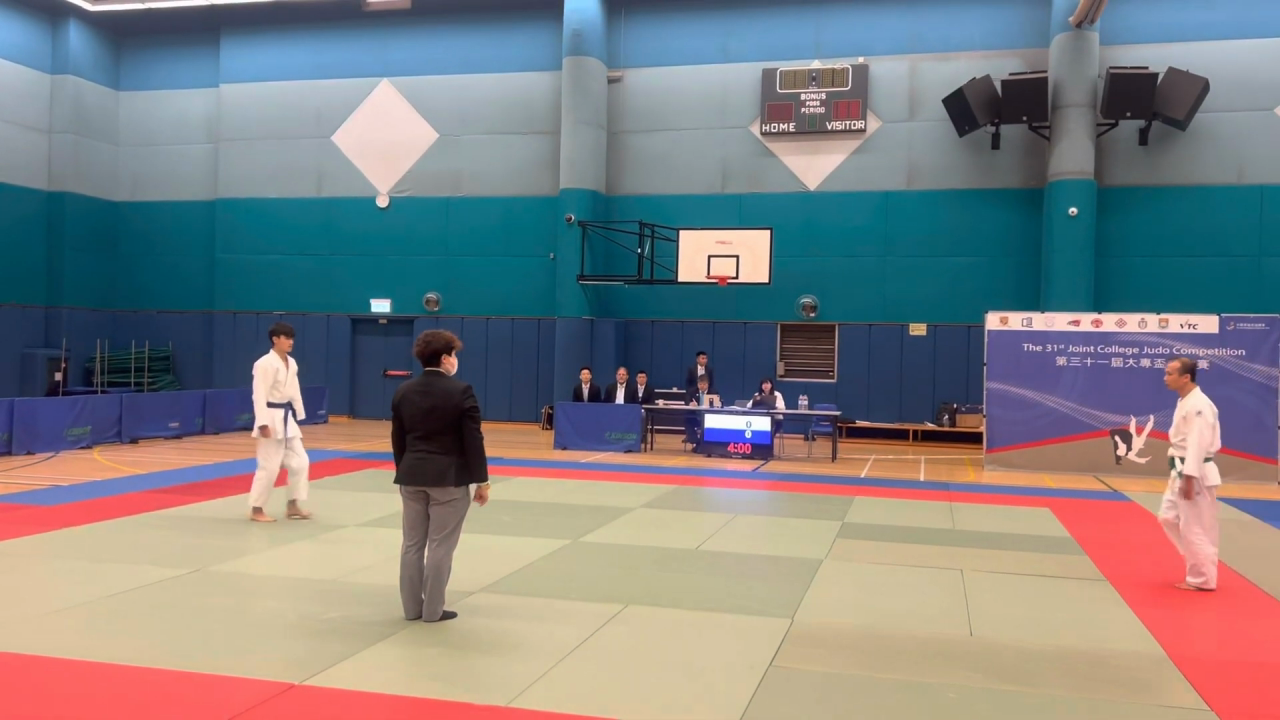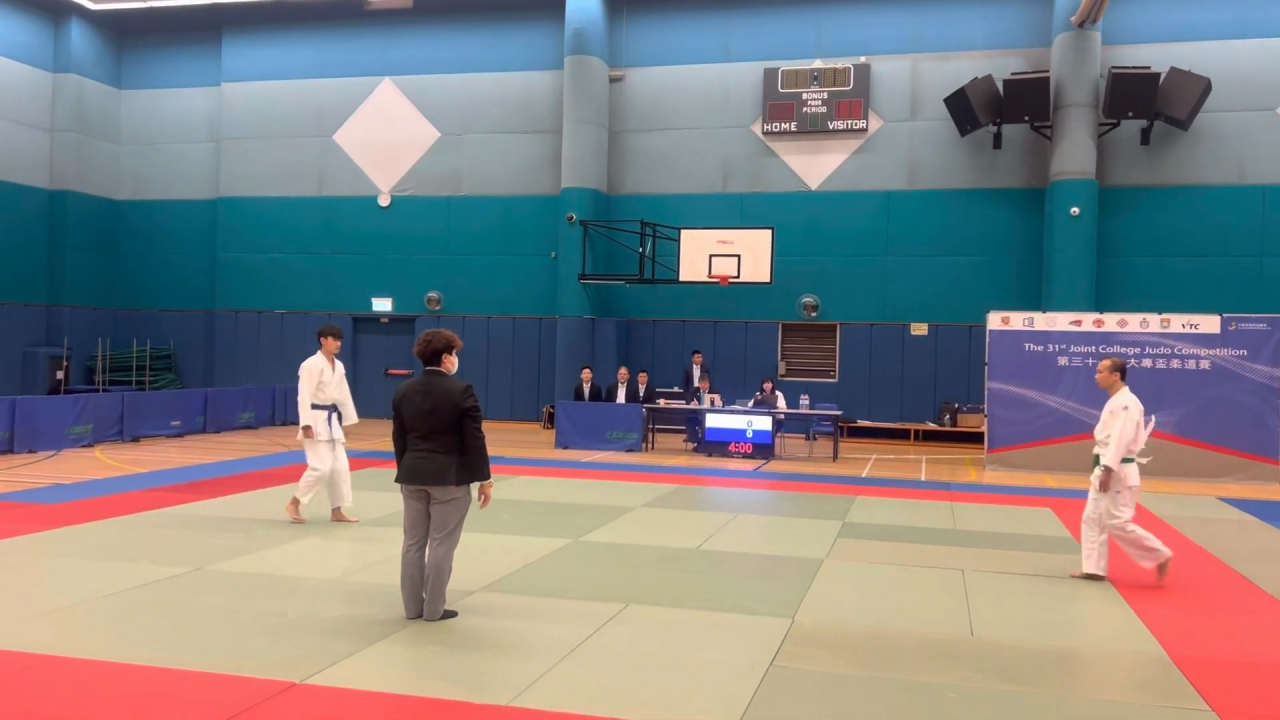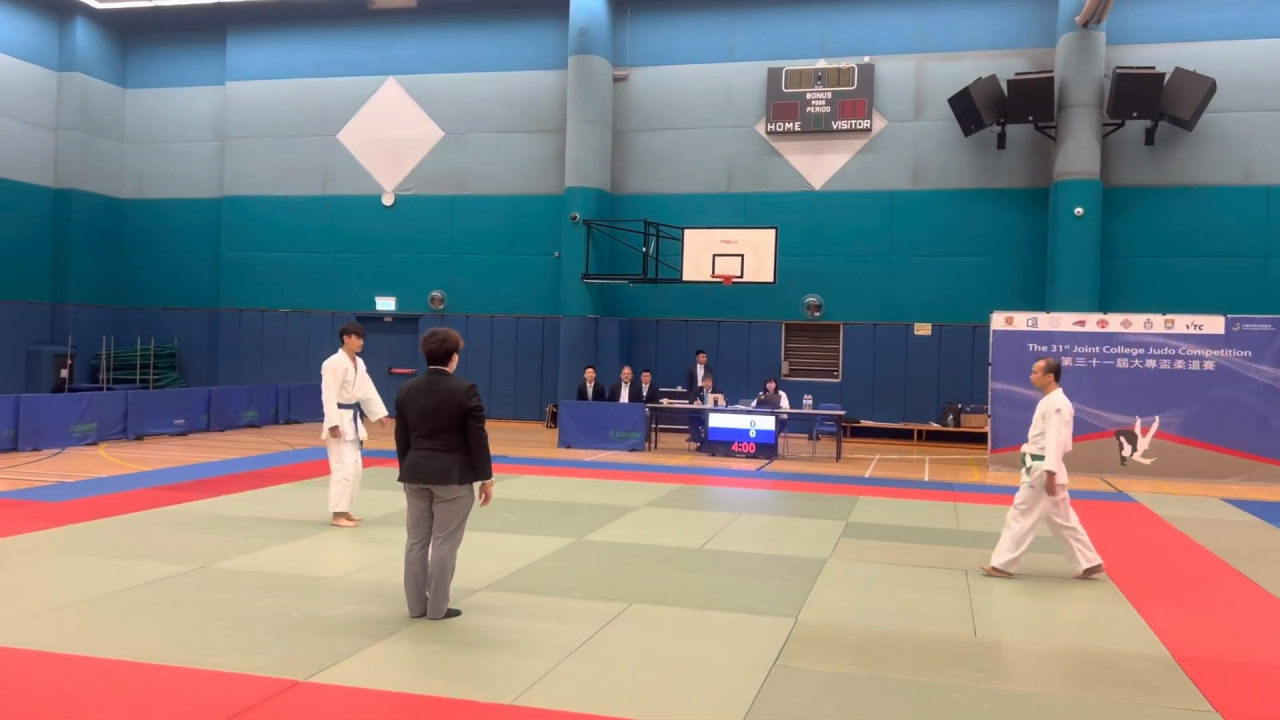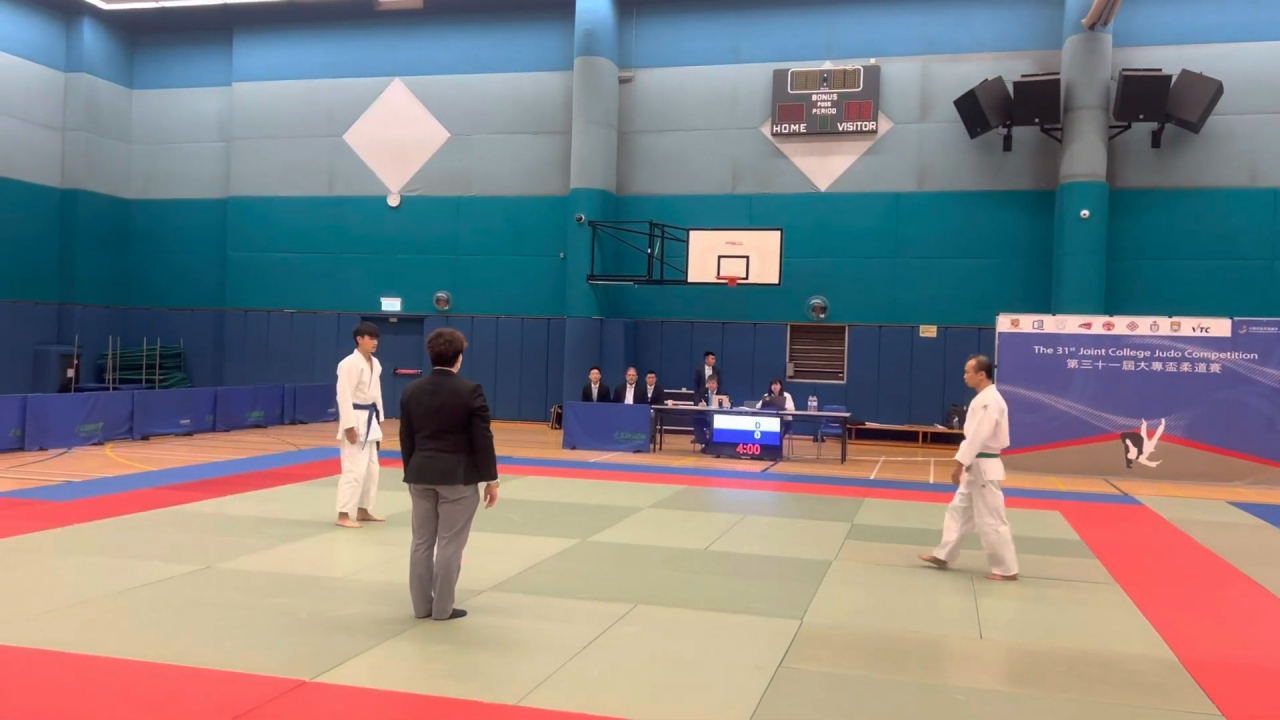
dt=0.4s
person 1, frame 1
left shoulder: (403, 391)
right shoulder: (461, 391)
left elbow: (398, 439)
right elbow: (473, 440)
right wrist: (481, 481)
left hip: (412, 476)
right hip: (449, 478)
left knee: (412, 543)
right knee: (440, 545)
left ankle: (412, 607)
right ankle: (433, 609)
person 1, frame 2
left shoulder: (404, 391)
right shoulder: (461, 391)
left elbow: (398, 438)
right elbow: (474, 439)
right wrist: (484, 479)
left hip: (413, 476)
right hip: (450, 478)
left knee: (413, 542)
right knee: (441, 544)
left ankle: (413, 606)
right ankle: (434, 609)
person 1, frame 3
left shoulder: (407, 390)
right shoulder: (465, 390)
left elbow: (401, 437)
right elbow: (477, 438)
right wrist: (485, 478)
left hip: (416, 474)
right hip: (453, 476)
left knee: (416, 541)
right knee: (444, 543)
left ankle: (416, 605)
right ankle: (437, 607)
person 1, frame 4
left shoulder: (412, 390)
right shoulder: (470, 391)
left elbow: (406, 438)
right elbow: (482, 439)
left wrist: (411, 473)
right wrist: (491, 479)
left hip: (421, 475)
right hip: (458, 477)
left knee: (421, 541)
right knee: (450, 543)
left ankle: (422, 605)
right ankle: (443, 608)
person 2, frame 1
left shoulder: (1198, 405)
right shoulder: (1185, 401)
left elbow: (1198, 444)
left wrist: (1190, 478)
left hip: (1197, 473)
right hip: (1185, 471)
left knee: (1195, 528)
right knee: (1170, 518)
left ankle: (1201, 578)
right ankle: (1205, 563)
person 2, frame 2
left shoulder: (1126, 402)
right shoulder: (1115, 401)
left elbow: (1120, 440)
left wrist: (1107, 471)
left hip: (1119, 472)
right hip: (1106, 469)
left knee: (1117, 524)
right knee: (1092, 519)
left ankle: (1159, 556)
right ankle: (1094, 568)
person 2, frame 3
left shoulder: (1055, 403)
right shoulder: (1049, 401)
left elbow: (1055, 441)
left wrist: (1049, 473)
left hip: (1043, 470)
right hip: (1043, 468)
left knee: (1021, 516)
right knee: (1063, 520)
left ankle: (1002, 564)
right ankle: (1090, 562)
person 2, frame 4
left shoulder: (988, 401)
right shoulder: (988, 398)
left elbow: (977, 437)
left wrist: (959, 464)
left hip: (983, 468)
right hip: (979, 465)
left knee: (991, 520)
right knee: (958, 510)
left ankle: (1006, 569)
right ankle: (943, 555)
person 3, frame 1
left shoulder: (291, 363)
right shoulder: (265, 364)
right elbow: (259, 395)
left wrist: (297, 416)
right wrist: (263, 423)
left hip: (287, 418)
right hip: (271, 418)
left knee: (300, 462)
right knee: (269, 466)
left ankle: (293, 505)
right ankle: (257, 509)
person 3, frame 2
left shoulder: (339, 366)
right shoulder: (311, 364)
left elbow: (344, 396)
right elbow: (304, 396)
left wrist: (348, 420)
right wrist: (306, 424)
left hip: (332, 420)
right hip: (316, 420)
left knee: (341, 467)
right knee: (321, 467)
left ankle: (337, 510)
right ankle: (294, 503)
person 3, frame 3
left shoulder: (359, 363)
right shoulder: (334, 363)
left elbow: (367, 391)
right elbow: (328, 395)
left wrist: (379, 414)
right wrist: (333, 424)
left hip: (353, 419)
right hip: (339, 420)
left knee: (355, 468)
right knee: (343, 468)
left ankle: (344, 510)
right ankle: (337, 514)
person 3, frame 4
left shoulder: (374, 363)
right shoulder: (349, 364)
right elbow: (344, 396)
left wrist: (377, 418)
right wrist: (349, 426)
left hip: (369, 420)
right hip: (355, 420)
left knee: (371, 469)
right knee: (354, 470)
left ankle: (363, 511)
right ankle: (343, 515)
